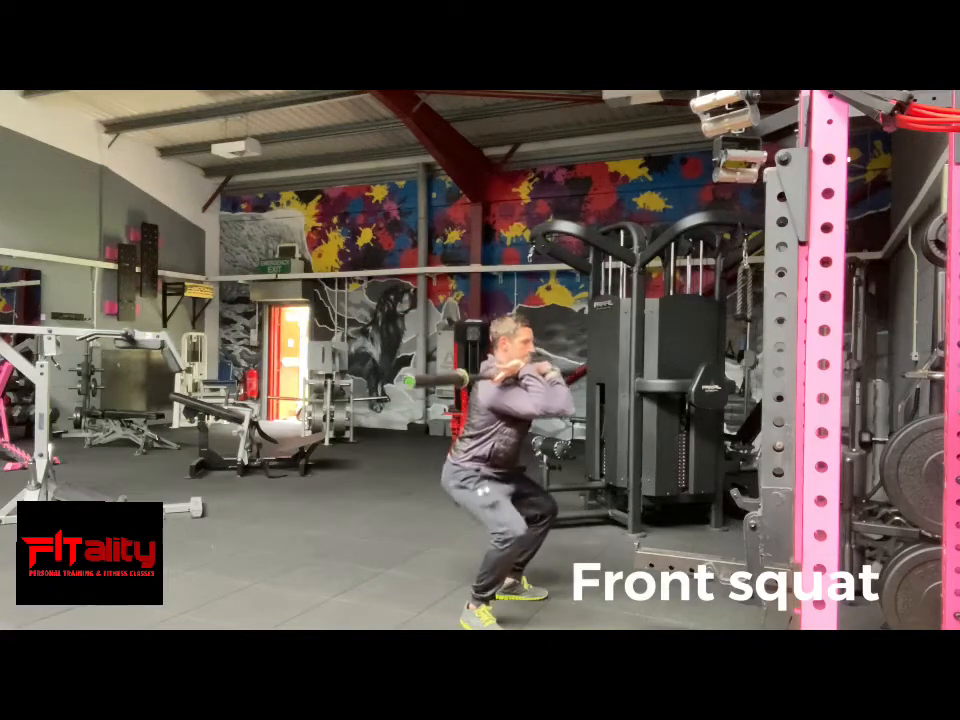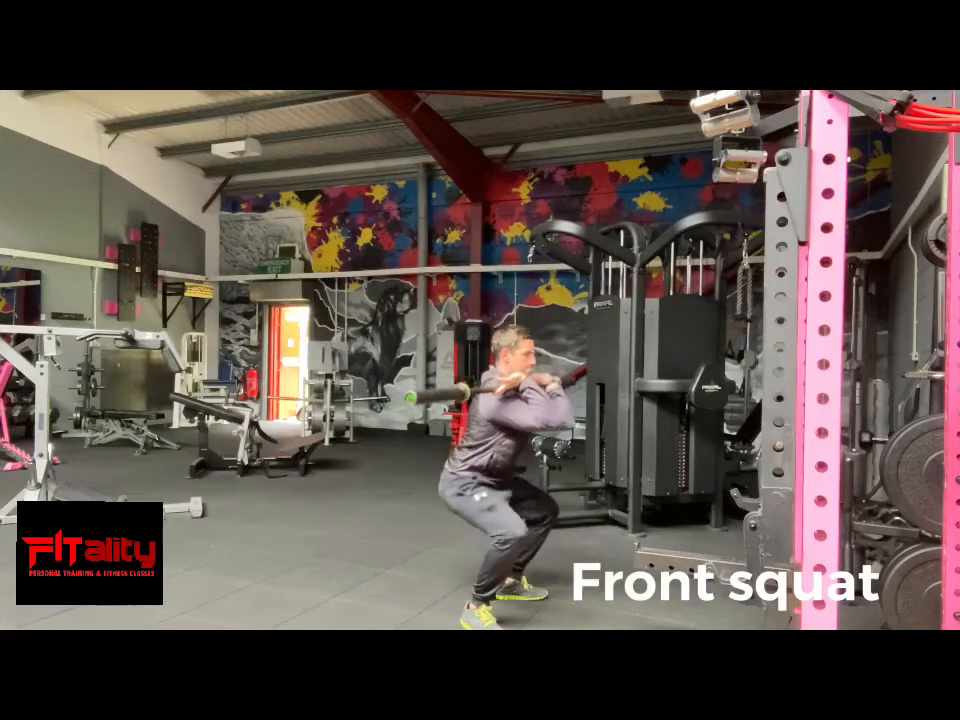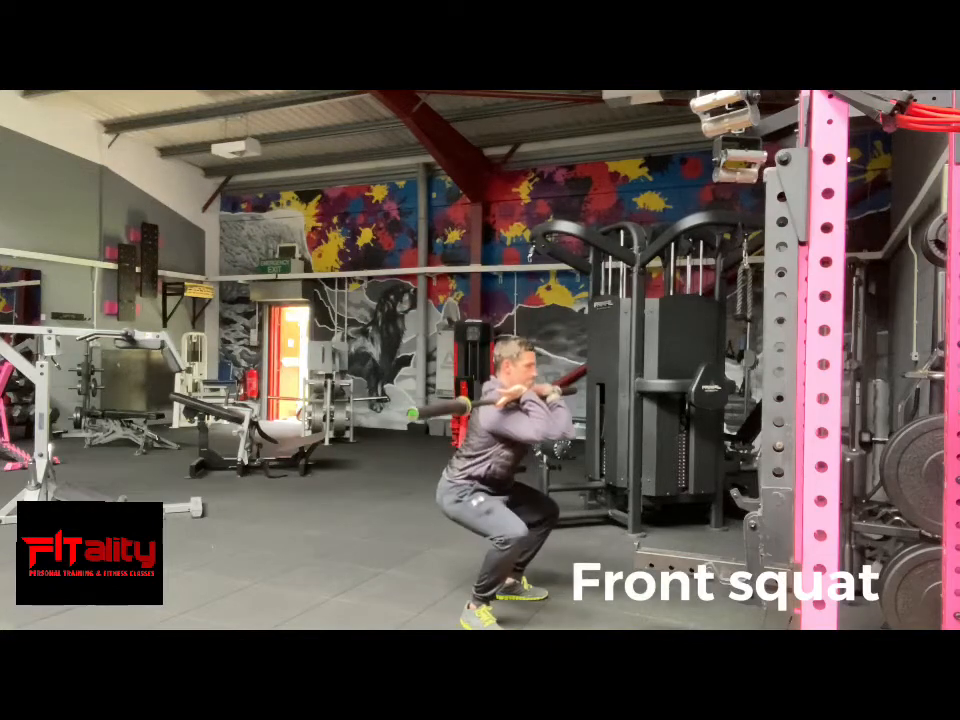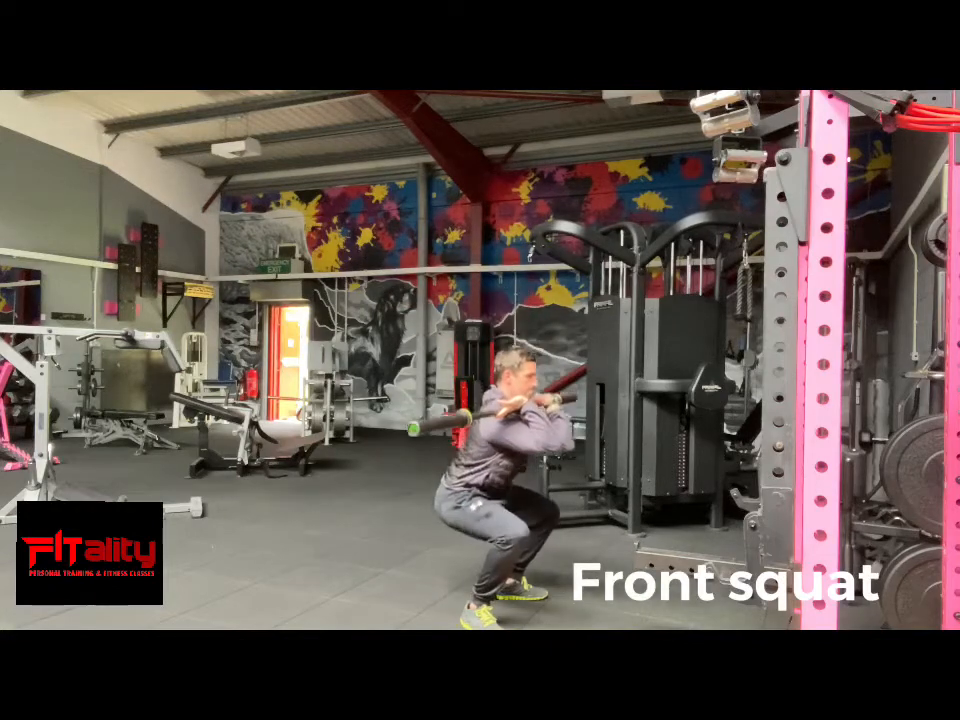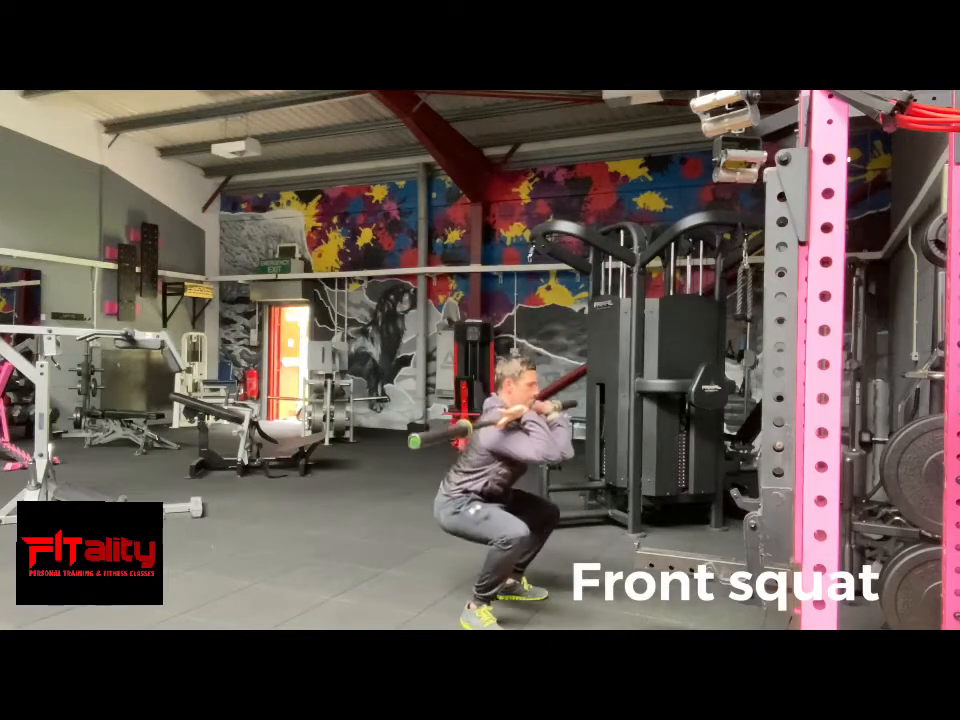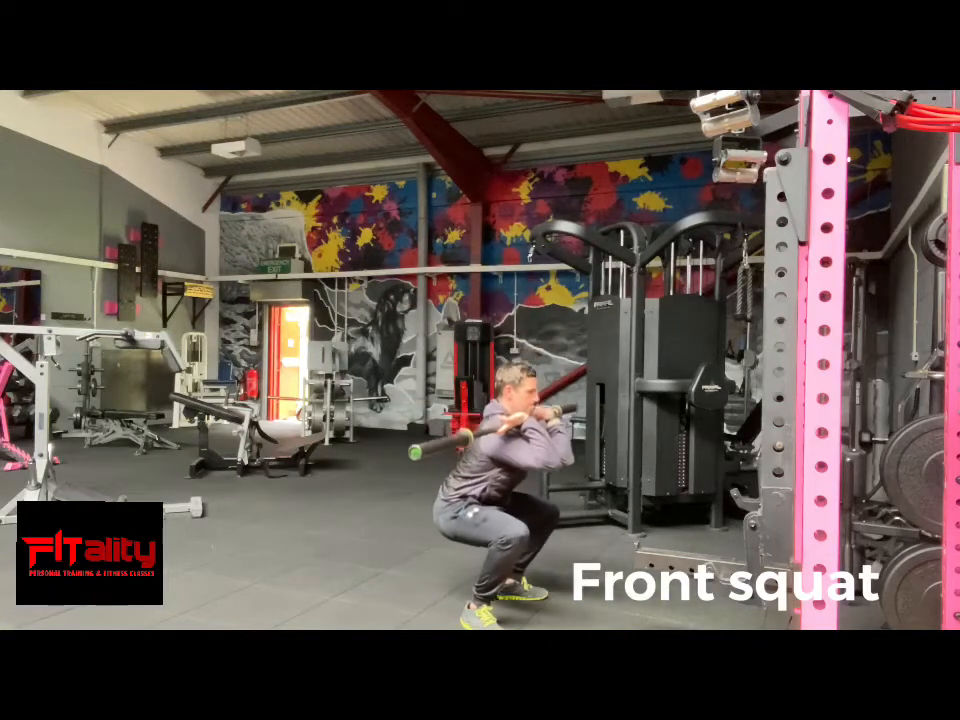
dt=0.1s
person 1, frame 1
left shoulder: (518, 378)
right shoulder: (496, 385)
left elbow: (564, 408)
right elbow: (543, 407)
left wrist: (549, 373)
right wrist: (529, 372)
left hip: (500, 471)
right hip: (469, 474)
left knee: (544, 508)
right knee: (512, 531)
left ankle: (510, 579)
right ankle: (476, 606)
person 1, frame 2
left shoulder: (519, 391)
right shoulder: (497, 397)
left elbow: (564, 420)
right elbow: (544, 420)
left wrist: (551, 385)
right wrist: (529, 384)
left hip: (496, 479)
right hip: (464, 483)
left knee: (545, 510)
right knee: (513, 533)
left ankle: (510, 580)
right ankle: (476, 607)
person 1, frame 3
left shoulder: (519, 400)
right shoulder: (497, 408)
left elbow: (565, 431)
right elbow: (544, 432)
left wrist: (552, 395)
right wrist: (530, 396)
left hip: (494, 485)
right hip: (462, 490)
left knee: (545, 512)
right knee: (513, 533)
left ankle: (510, 580)
right ankle: (476, 607)
person 1, frame 4
left shoulder: (520, 411)
right shoulder: (497, 419)
left elbow: (564, 443)
right elbow: (546, 444)
left wrist: (552, 406)
right wrist: (531, 407)
left hip: (491, 493)
right hip: (459, 499)
left knee: (546, 512)
right knee: (514, 533)
left ankle: (510, 580)
right ankle: (476, 607)
person 1, frame 5
left shoulder: (519, 417)
right shoulder: (498, 426)
left elbow: (564, 451)
right elbow: (545, 453)
left wrist: (552, 414)
right wrist: (532, 416)
left hip: (489, 496)
right hip: (458, 504)
left knee: (547, 514)
right knee: (515, 534)
left ankle: (510, 580)
right ankle: (476, 607)
person 1, frame 6
left shoulder: (519, 424)
right shoulder: (498, 433)
left elbow: (564, 458)
right elbow: (547, 461)
left wrist: (552, 420)
right wrist: (531, 422)
left hip: (487, 502)
right hip: (456, 510)
left knee: (547, 514)
right knee: (514, 533)
left ankle: (510, 581)
right ankle: (476, 608)
